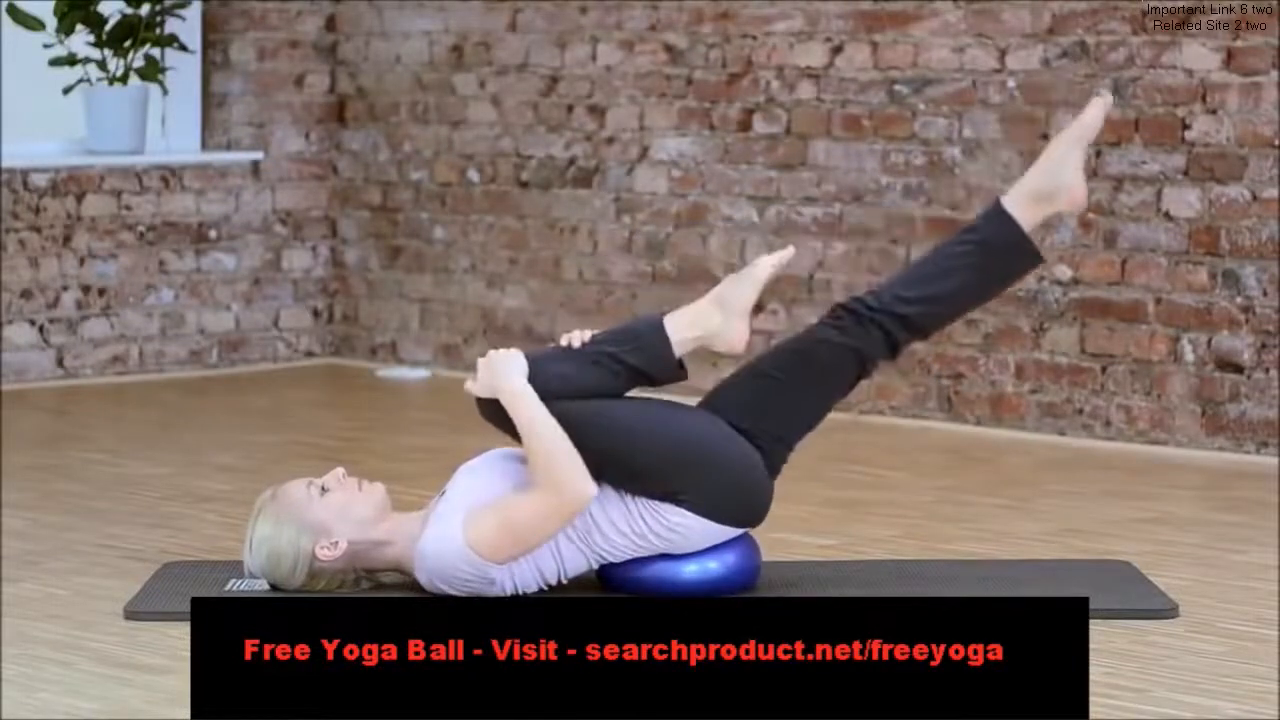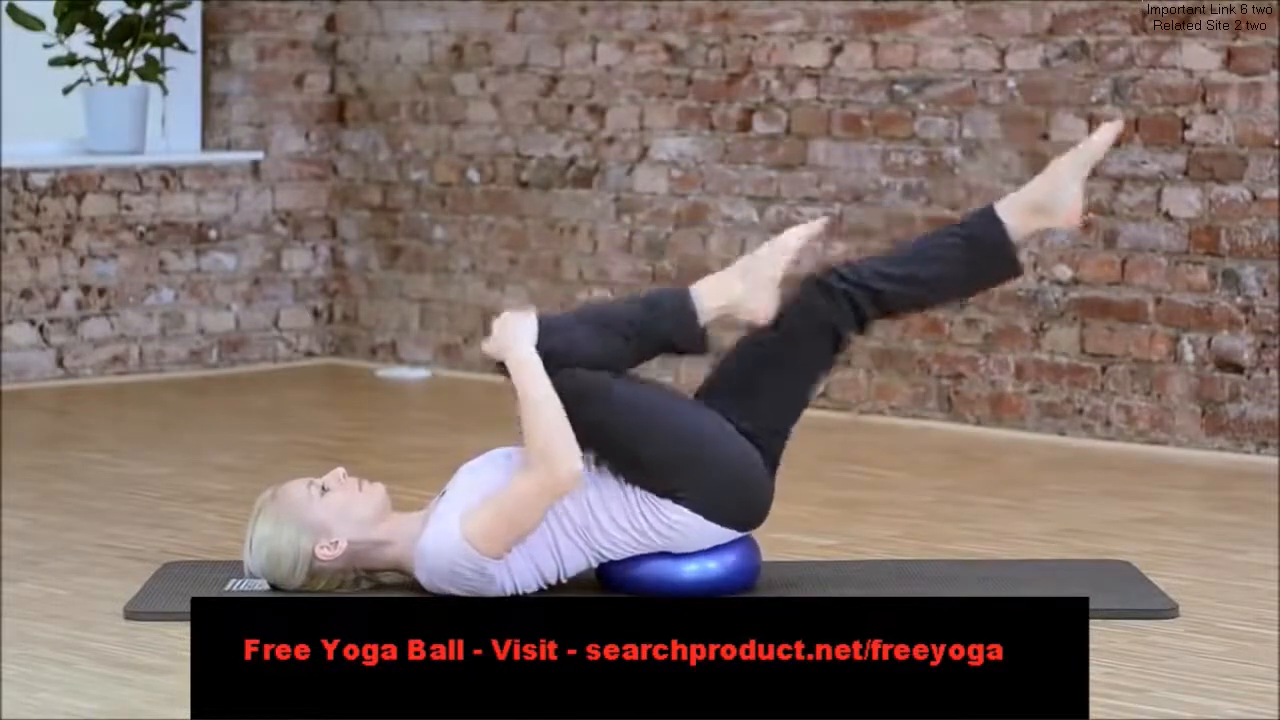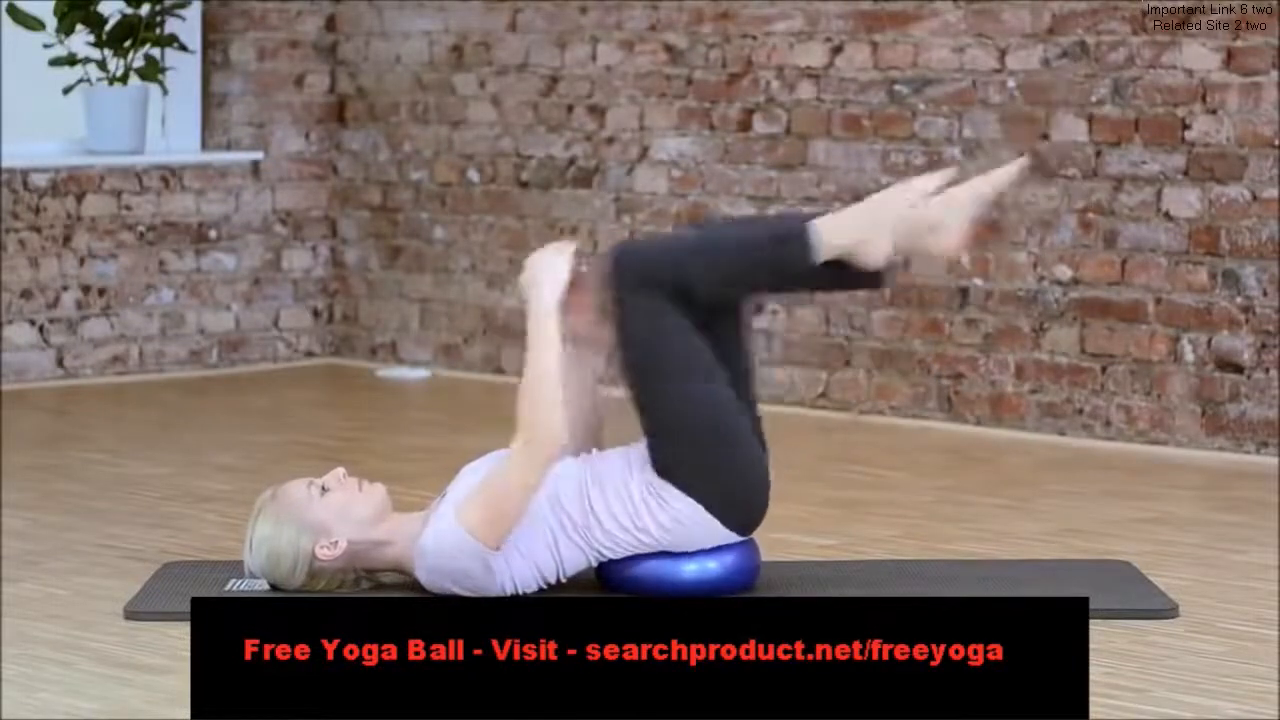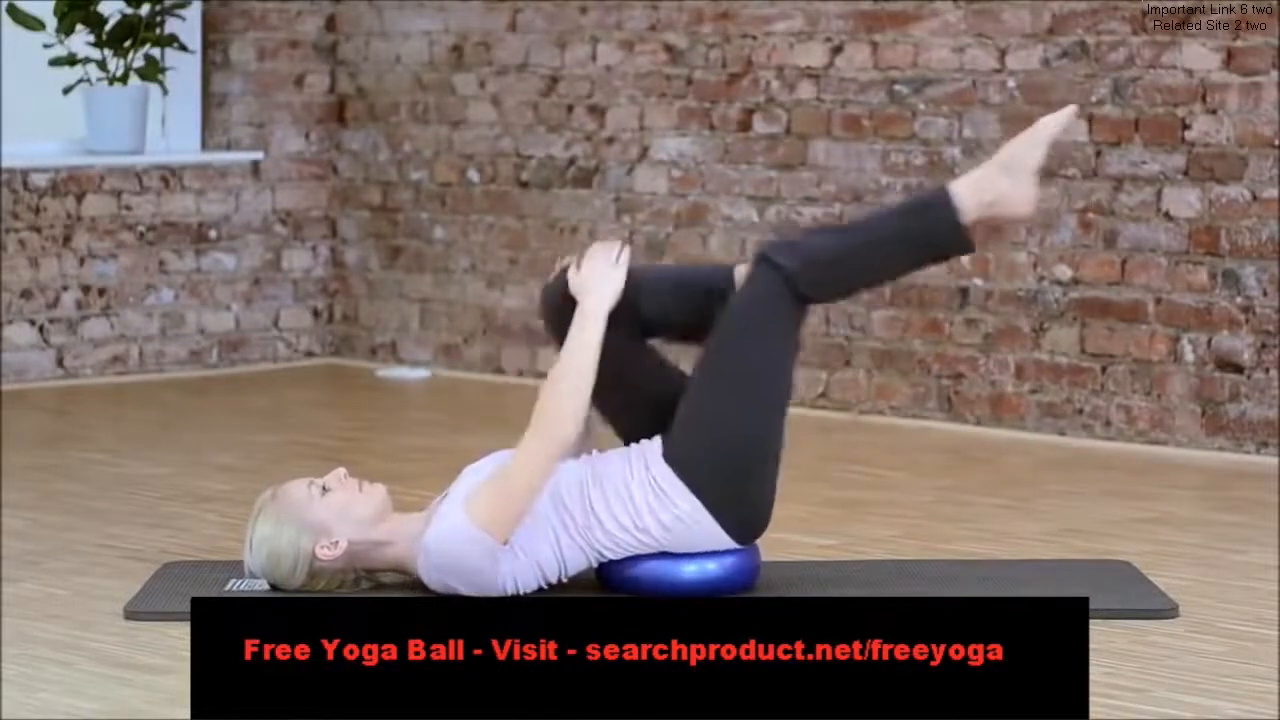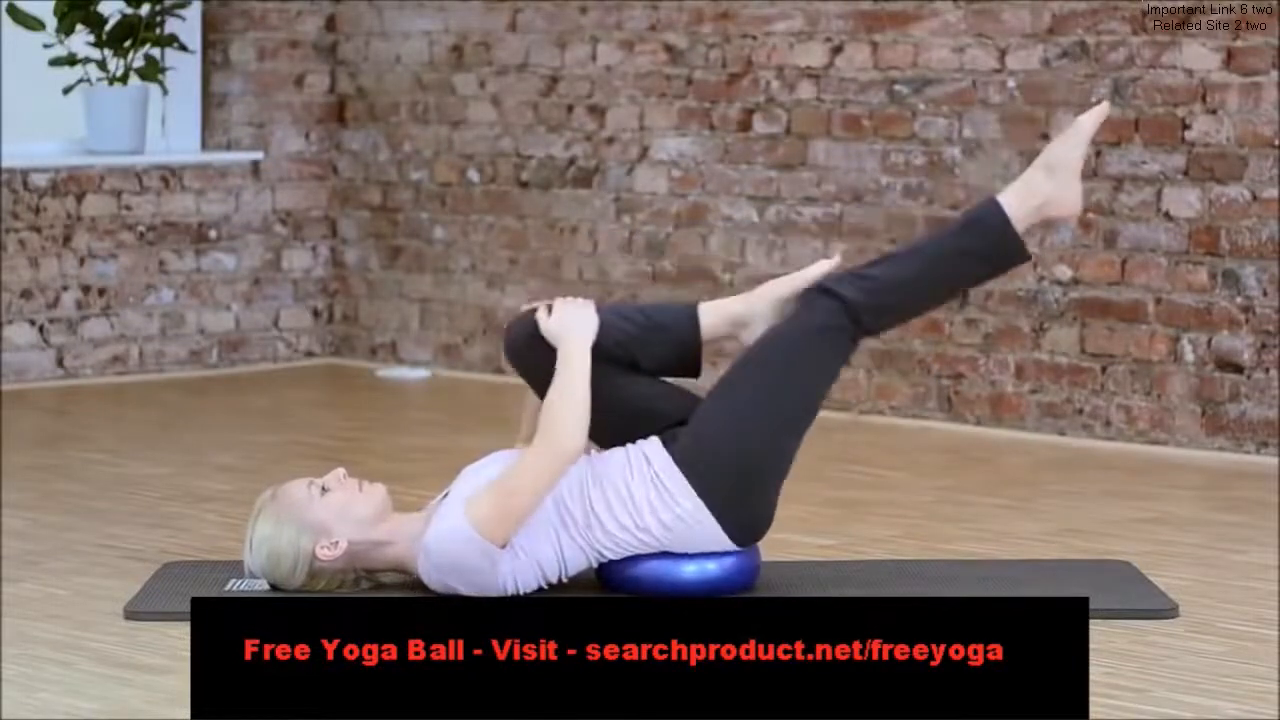
dt=0.3s
person 1, frame 1
left shoulder: (447, 523)
right shoulder: (448, 556)
right elbow: (568, 495)
left wrist: (575, 368)
right wrist: (515, 387)
left hip: (708, 470)
right hip: (714, 490)
right knee: (505, 385)
left ankle: (1032, 202)
right ankle: (696, 325)
person 1, frame 2
left shoulder: (445, 524)
right shoulder: (448, 554)
right elbow: (562, 470)
left wrist: (560, 353)
right wrist: (524, 355)
left hip: (707, 474)
right hip: (713, 491)
left knee: (838, 292)
right knee: (533, 348)
left ankle: (1024, 214)
right ankle: (717, 297)
person 1, frame 3
left shoulder: (446, 524)
right shoulder: (448, 552)
left elbow: (571, 451)
right elbow: (541, 444)
left wrist: (584, 337)
right wrist: (541, 308)
left hip: (682, 489)
right hip: (705, 500)
left knee: (678, 267)
right knee: (637, 267)
left ankle: (892, 231)
right ankle: (865, 232)
person 1, frame 4
left shoulder: (444, 527)
right shoulder: (453, 550)
left elbow: (554, 460)
right elbow: (549, 439)
left wrist: (585, 302)
right wrist: (599, 305)
left hip: (671, 468)
right hip: (708, 498)
left knee: (571, 300)
right knee: (781, 271)
right ankle: (973, 199)
person 1, frame 5
left shoulder: (447, 519)
right shoulder: (450, 553)
left elbow: (537, 460)
right elbow: (560, 450)
left wrist: (562, 342)
right wrist: (579, 342)
left hip: (674, 464)
right hip: (711, 493)
left knee: (535, 335)
right knee: (839, 305)
left ankle: (733, 319)
right ankle: (1027, 202)
